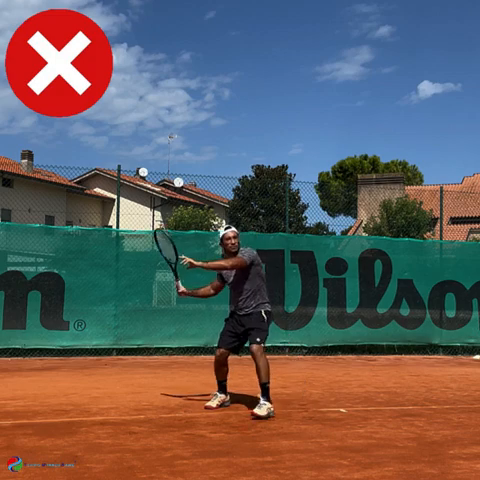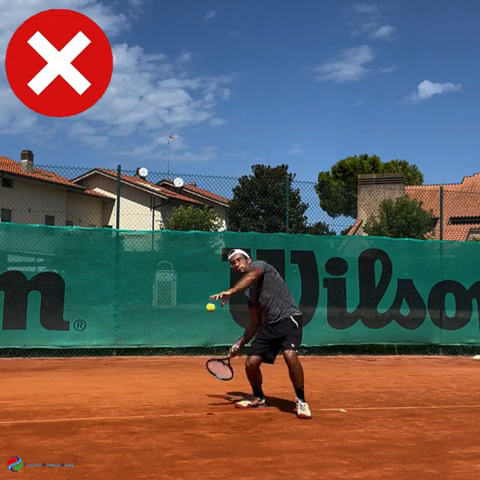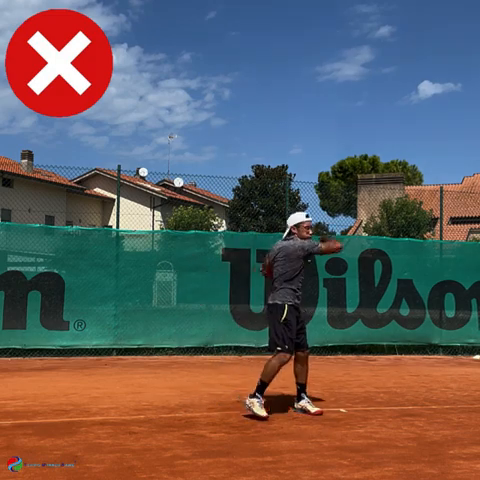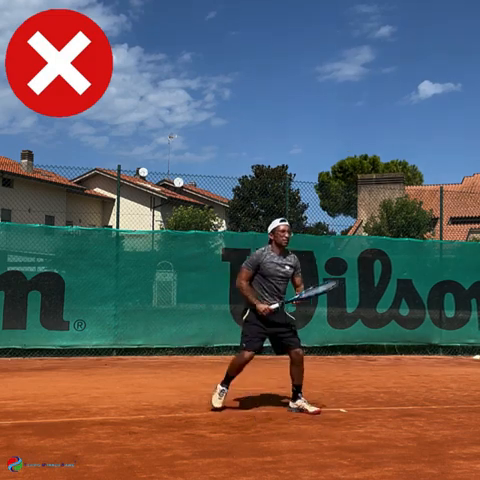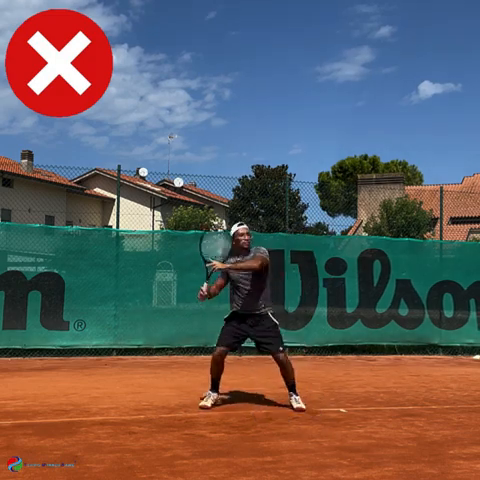
dt=0.7s
person 1, frame 1
left shoulder: (249, 254)
right shoulder: (223, 266)
left elbow: (229, 264)
right elbow: (213, 289)
left wrist: (198, 264)
right wrist: (188, 292)
left hip: (258, 312)
right hip: (237, 315)
left knee: (256, 349)
right knee: (220, 355)
left ankle: (266, 402)
right ankle: (222, 394)
person 1, frame 2
left shoulder: (259, 268)
right shoulder: (247, 291)
left elbow: (251, 277)
right elbow: (255, 321)
left wrist: (230, 292)
right wrist: (240, 343)
left hip: (289, 319)
right hip: (269, 324)
left knee: (290, 355)
right knee: (251, 362)
left ankle: (301, 401)
right ankle: (258, 397)
person 1, frame 3
left shoulder: (278, 246)
right shoulder: (302, 246)
left elbow: (266, 271)
right elbow: (337, 246)
right wrist: (321, 244)
left hip: (290, 307)
right hip: (282, 307)
left knee: (302, 354)
right knee: (283, 354)
left ankle: (301, 399)
right ankle: (255, 397)
person 1, frame 4
left shoulder: (293, 259)
right shoulder: (258, 255)
left elbow: (299, 285)
right elbow: (241, 282)
right wrist: (258, 304)
left hip: (280, 315)
right hip: (257, 315)
left knee: (297, 354)
right knee: (246, 355)
left ankle: (297, 399)
right ankle: (223, 387)
person 1, frame 5
left shoulder: (260, 252)
right shoulder: (228, 263)
left elbow: (256, 264)
right elbow: (217, 287)
left wrist: (225, 266)
right wrist: (206, 293)
left hip: (262, 316)
right hip: (238, 317)
left knee: (281, 357)
right knee: (218, 353)
left ankle: (293, 395)
right ankle: (213, 393)
